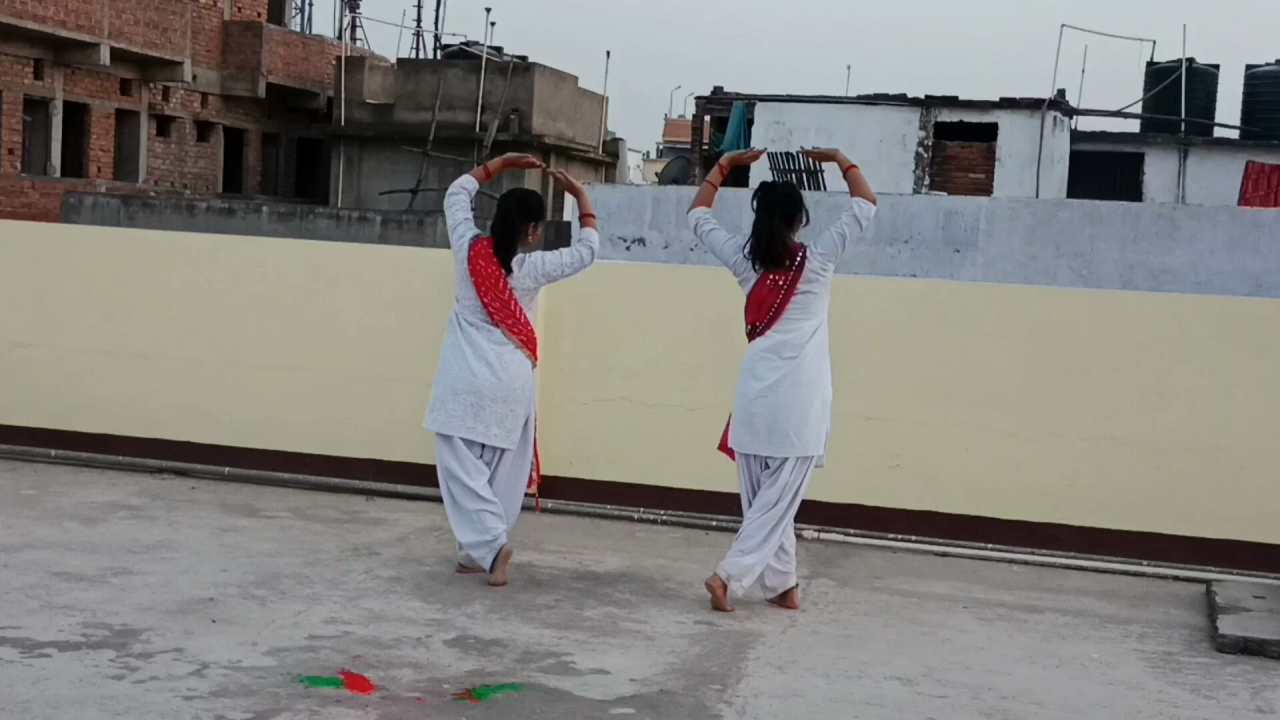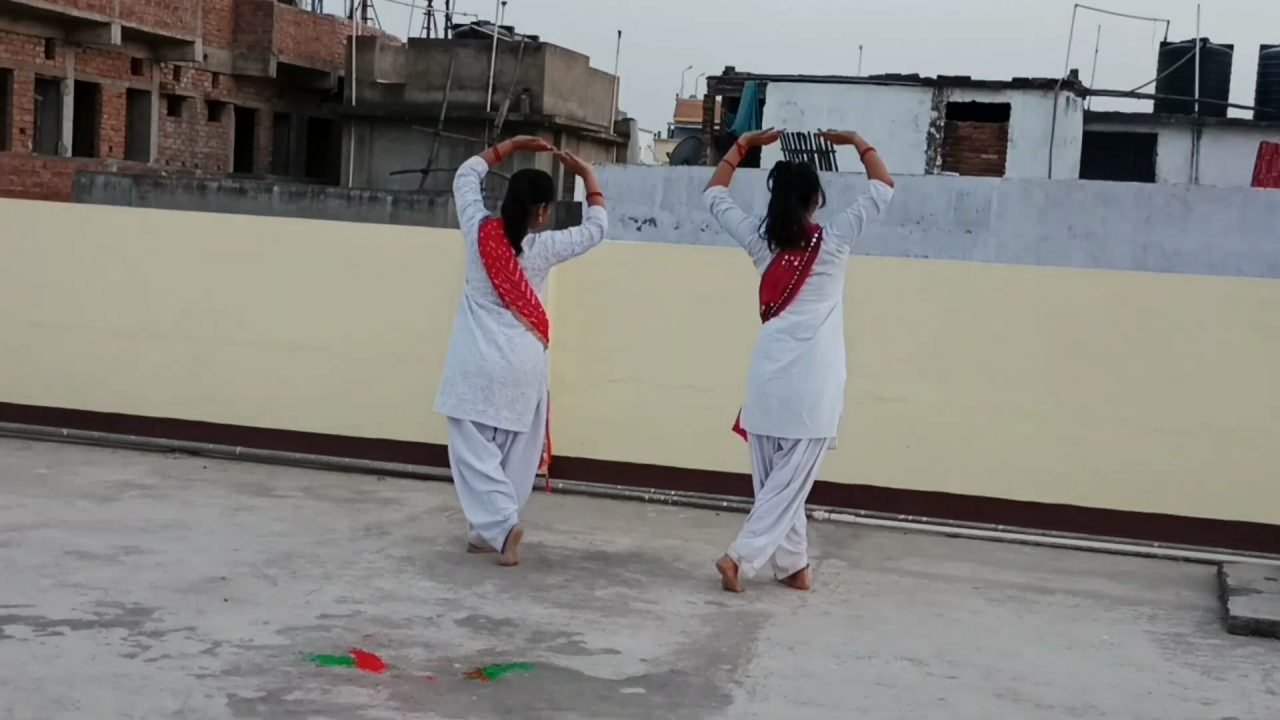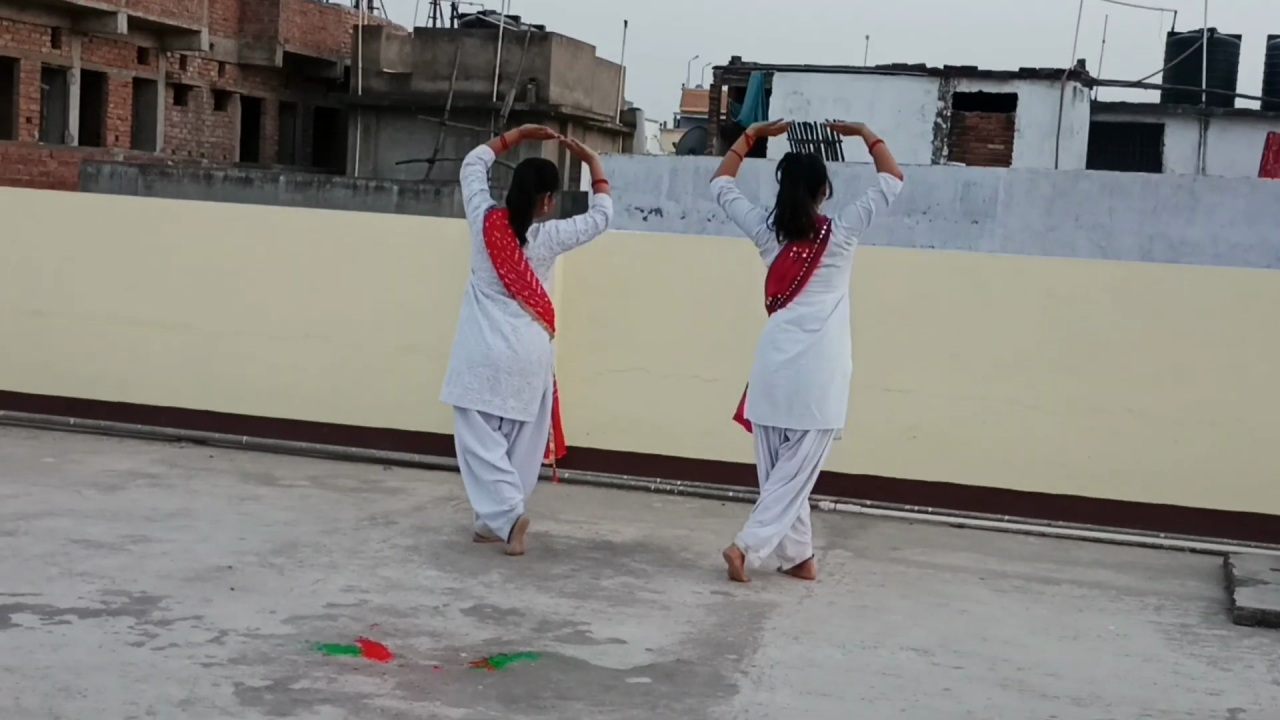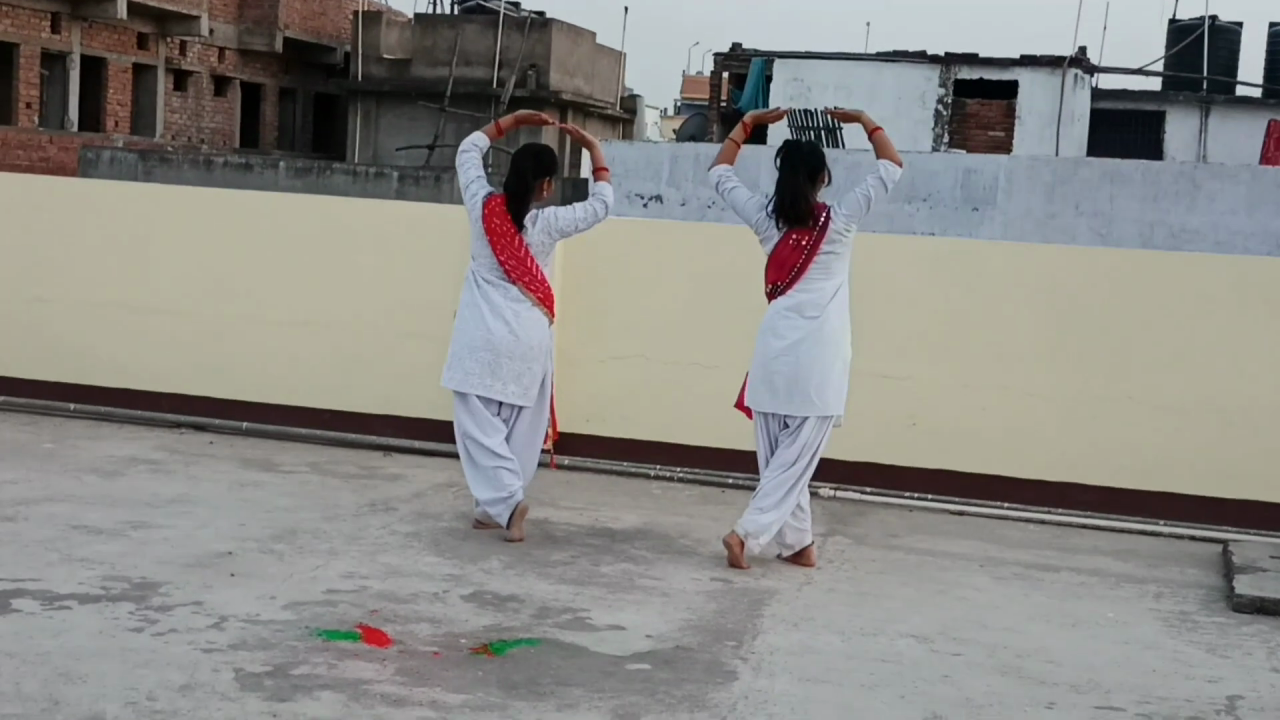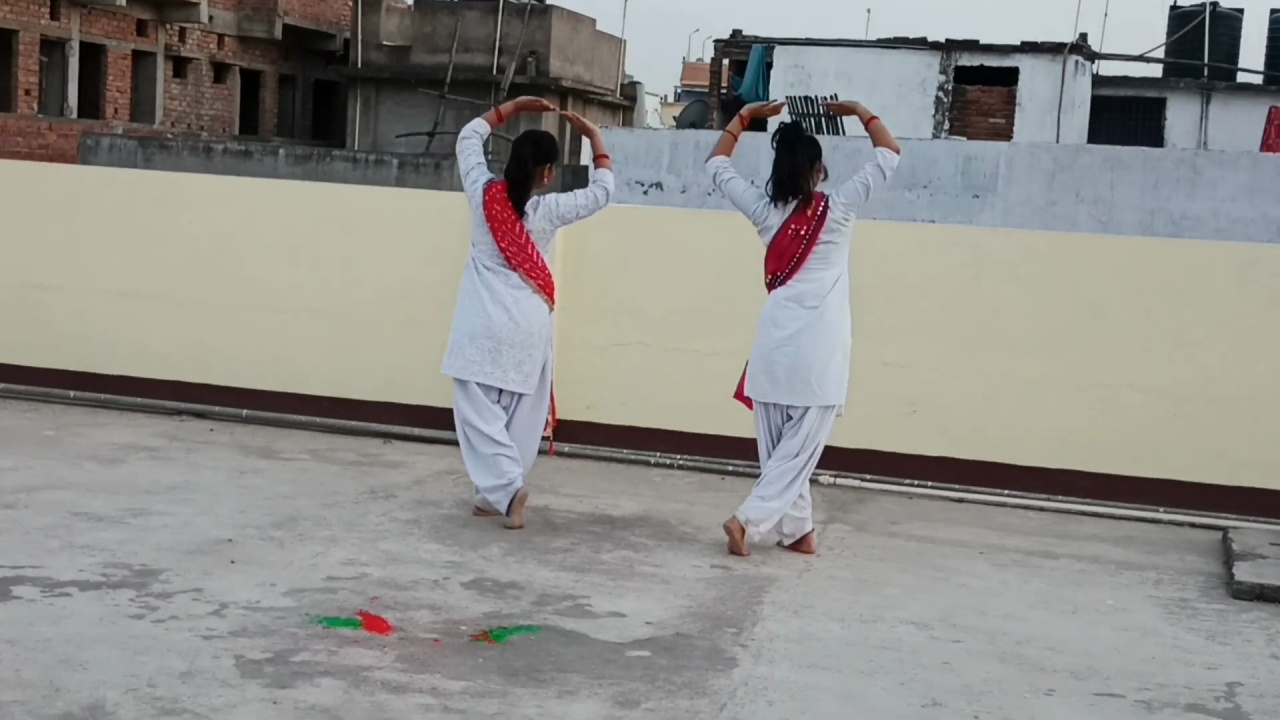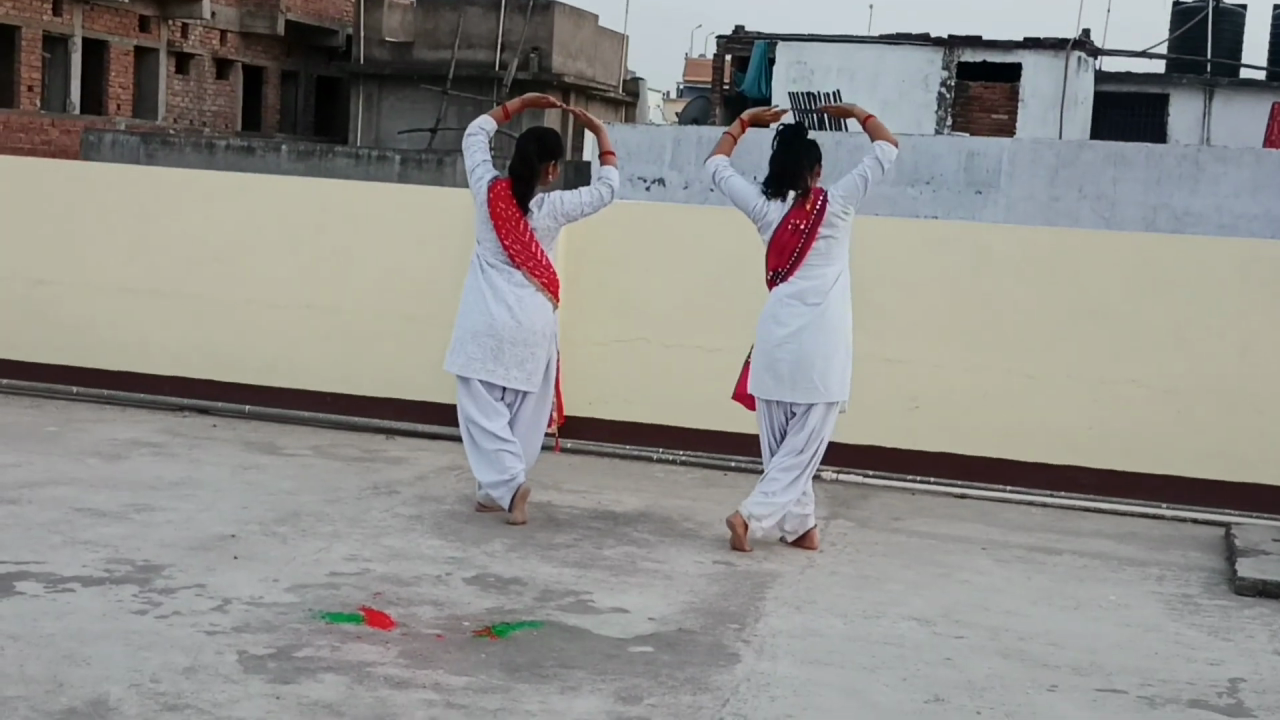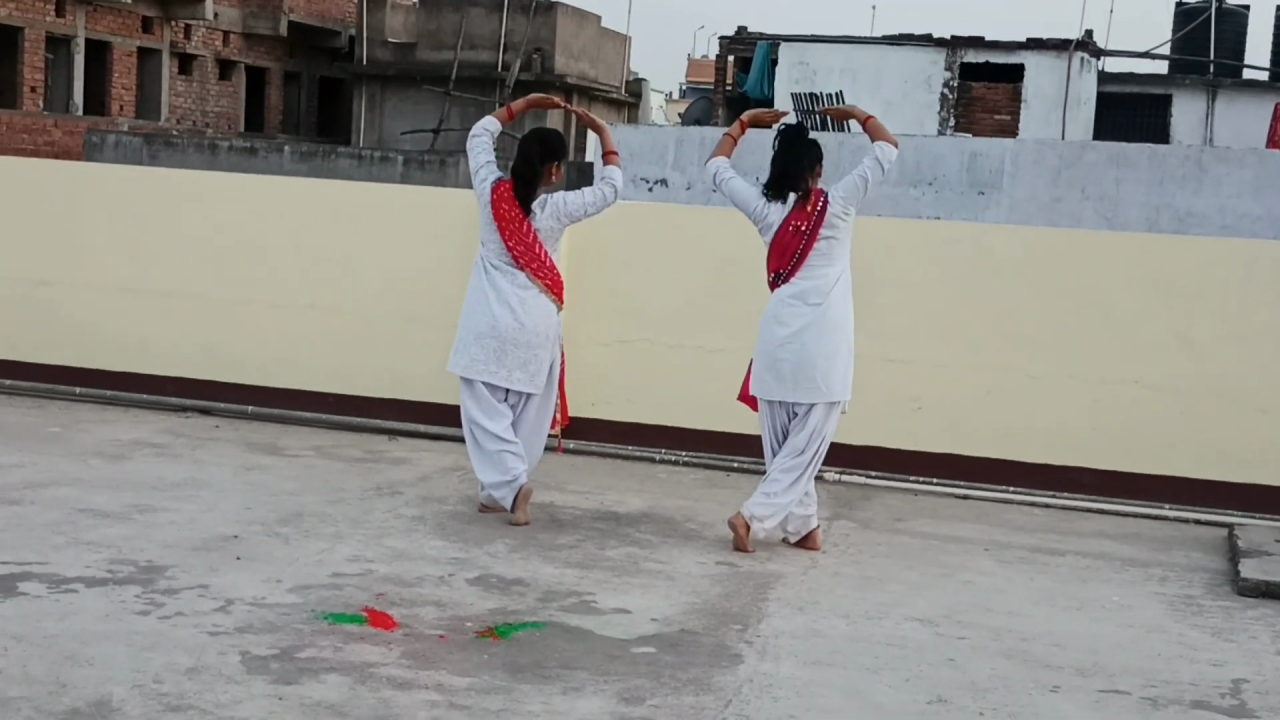
dt=0.4s
person 1, frame 1
left shoulder: (745, 260)
right shoulder: (818, 260)
left elbow: (698, 216)
right elbow: (866, 205)
left wrist: (725, 164)
right wrist: (840, 160)
left hip: (757, 392)
right hip: (800, 398)
left knee: (763, 498)
right knee: (779, 499)
left ankle: (781, 585)
right ankle: (731, 576)
person 1, frame 2
left shoulder: (759, 240)
right shoulder: (833, 242)
left elbow: (714, 195)
right elbow: (882, 188)
left wrist: (743, 144)
right wrist: (857, 143)
left hip: (770, 372)
right hip: (813, 378)
left knee: (773, 479)
right knee: (791, 480)
left ankle: (791, 565)
right ankle: (742, 556)
person 1, frame 3
left shoulder: (767, 231)
right shoulder: (841, 234)
left elbow: (722, 184)
right elbow: (892, 181)
left wrist: (752, 135)
right wrist: (866, 134)
left hip: (775, 363)
right hip: (819, 370)
left knee: (779, 468)
right knee: (797, 471)
left ankle: (797, 555)
right ankle: (748, 545)
person 1, frame 4
left shoulder: (766, 219)
right shoulder: (840, 221)
left elbow: (719, 173)
right elbow: (891, 168)
left wrist: (747, 123)
right wrist: (865, 121)
left hip: (775, 351)
right hip: (819, 357)
left knee: (778, 457)
right knee: (796, 458)
left ankle: (797, 542)
right ankle: (748, 533)
person 1, frame 5
left shoulder: (764, 210)
right shoulder: (838, 209)
left elbow: (717, 165)
right elbow: (889, 155)
left wrist: (744, 116)
right wrist: (860, 112)
left hip: (776, 341)
right hip: (820, 347)
left knee: (779, 447)
right knee: (800, 448)
left ankle: (797, 530)
right ankle: (750, 520)
person 1, frame 6
left shoulder: (765, 208)
right shoulder: (838, 204)
left elbow: (716, 165)
right elbow: (887, 149)
left wrist: (745, 120)
right wrist: (856, 113)
left hip: (777, 337)
right hip: (822, 343)
left knee: (781, 443)
right knee: (805, 444)
left ankle: (799, 525)
right ankle: (752, 515)
person 1, frame 7
left shoulder: (765, 209)
right shoulder: (838, 205)
left elbow: (717, 165)
right elbow: (887, 148)
left wrist: (744, 122)
right wrist: (857, 114)
left hip: (779, 338)
right hip: (824, 343)
left knee: (783, 443)
right knee: (805, 444)
left ankle: (802, 526)
right ankle: (754, 516)
person 2, frame 1
left shoulder: (469, 250)
right shoulder: (533, 268)
left elbow: (457, 193)
right elbow: (586, 250)
left wrist: (501, 163)
right wrist: (580, 195)
left hip: (465, 380)
right hip: (511, 382)
left knee: (463, 466)
right knee: (503, 472)
left ankle: (488, 545)
right ankle: (476, 550)
person 2, frame 2
left shoulder: (479, 231)
right shoulder: (544, 248)
left elbow: (467, 175)
right elbow: (596, 228)
left wrist: (513, 145)
right wrist: (586, 174)
left hip: (476, 361)
right hip: (523, 363)
left knee: (474, 448)
right knee: (514, 453)
left ankle: (500, 525)
right ankle: (487, 531)
person 2, frame 3
left shoulder: (485, 221)
right shoulder: (549, 237)
left elbow: (474, 163)
right elbow: (601, 215)
left wrist: (519, 135)
right wrist: (593, 161)
left hip: (482, 351)
right hip: (528, 354)
left knee: (480, 438)
right knee: (520, 443)
left ankle: (506, 514)
right ankle: (493, 520)
person 2, frame 4
left shoulder: (483, 207)
right shoulder: (548, 224)
left elbow: (468, 150)
right elbow: (601, 204)
left wrist: (513, 120)
right wrist: (593, 148)
left hip: (482, 336)
right hip: (529, 339)
left knee: (479, 423)
right knee: (520, 429)
left ankle: (505, 501)
right ankle: (494, 507)
person 2, frame 5
left shoulder: (483, 194)
right shoulder: (548, 210)
left elbow: (468, 136)
right elbow: (601, 191)
left wrist: (513, 107)
right wrist: (593, 135)
left hip: (482, 324)
right hip: (528, 326)
left knee: (479, 410)
right knee: (519, 415)
left ankle: (504, 487)
right ankle: (493, 493)
person 2, frame 6
left shoulder: (488, 191)
right shoulder: (553, 208)
left elbow: (475, 134)
right elbow: (606, 188)
left wrist: (521, 103)
right wrist: (599, 132)
left hip: (486, 321)
right hip: (532, 324)
left knee: (482, 407)
right knee: (523, 414)
left ankle: (506, 484)
right ankle: (497, 489)
person 2, frame 7
left shoulder: (492, 192)
right shoulder: (557, 209)
left elbow: (479, 135)
right elbow: (610, 188)
left wrist: (524, 105)
right wrist: (603, 132)
left hip: (489, 322)
right hip: (535, 325)
left knee: (486, 408)
right knee: (526, 415)
left ankle: (508, 484)
right ankle: (499, 489)
